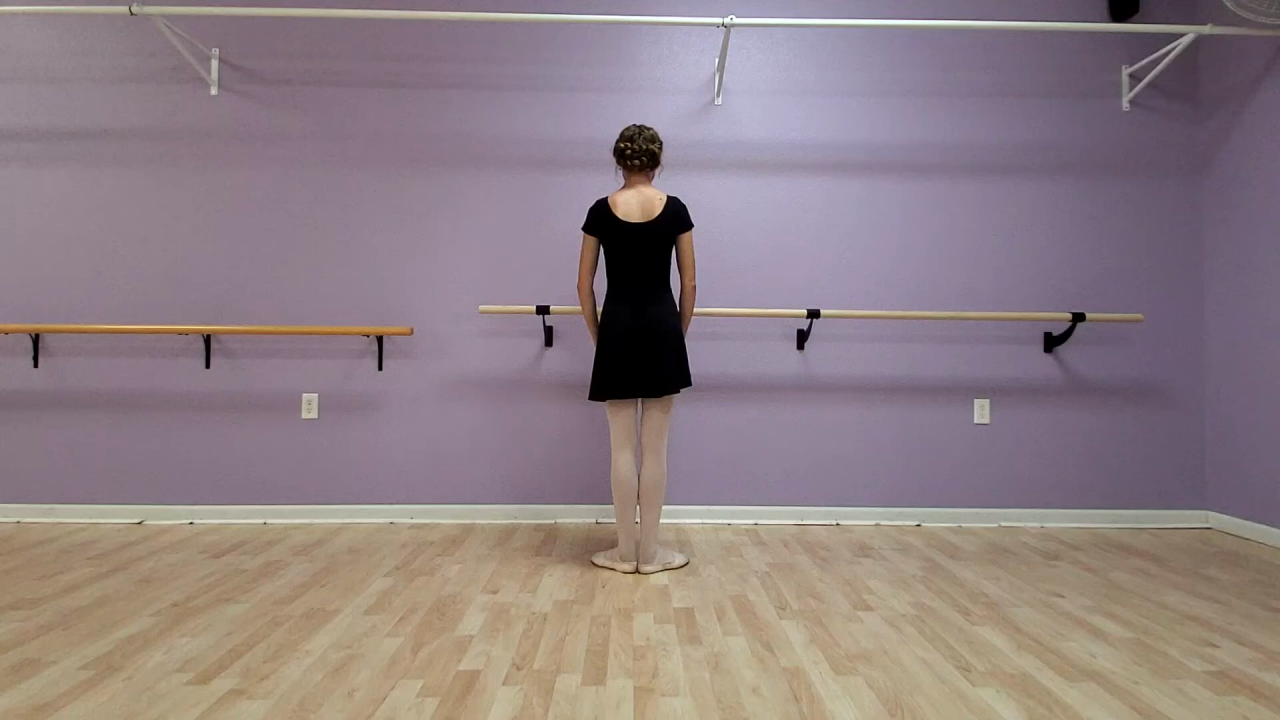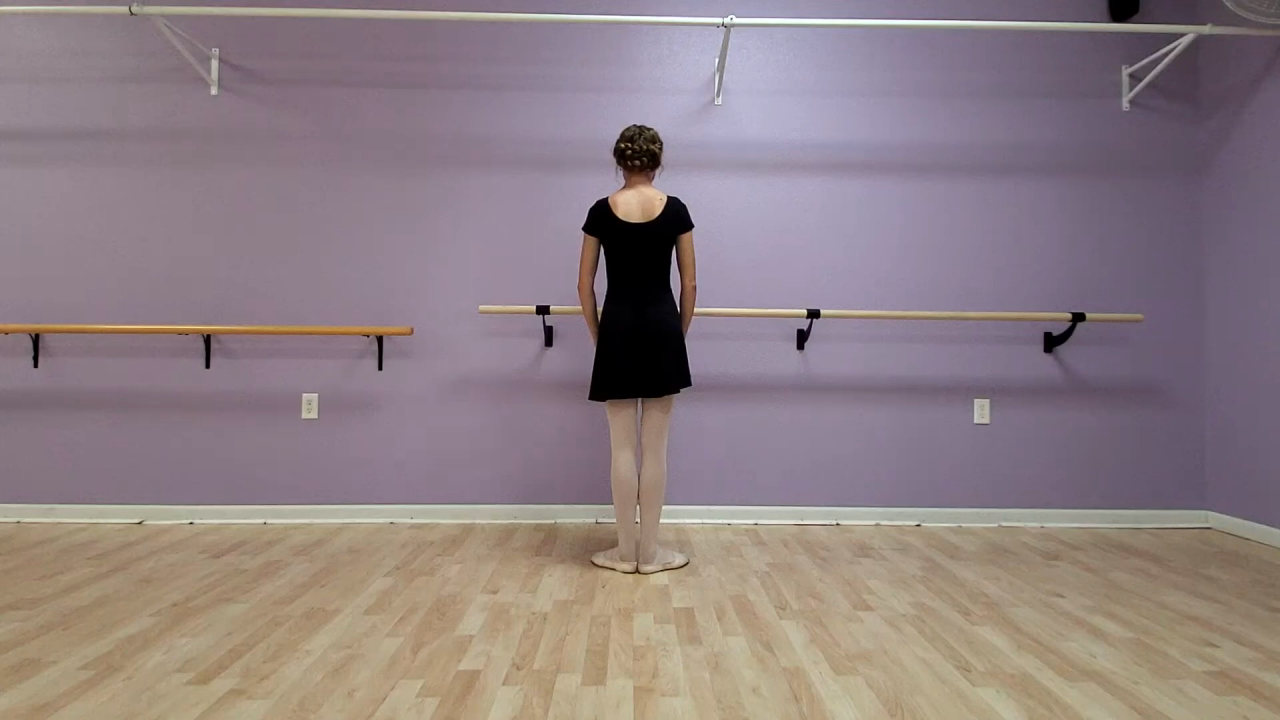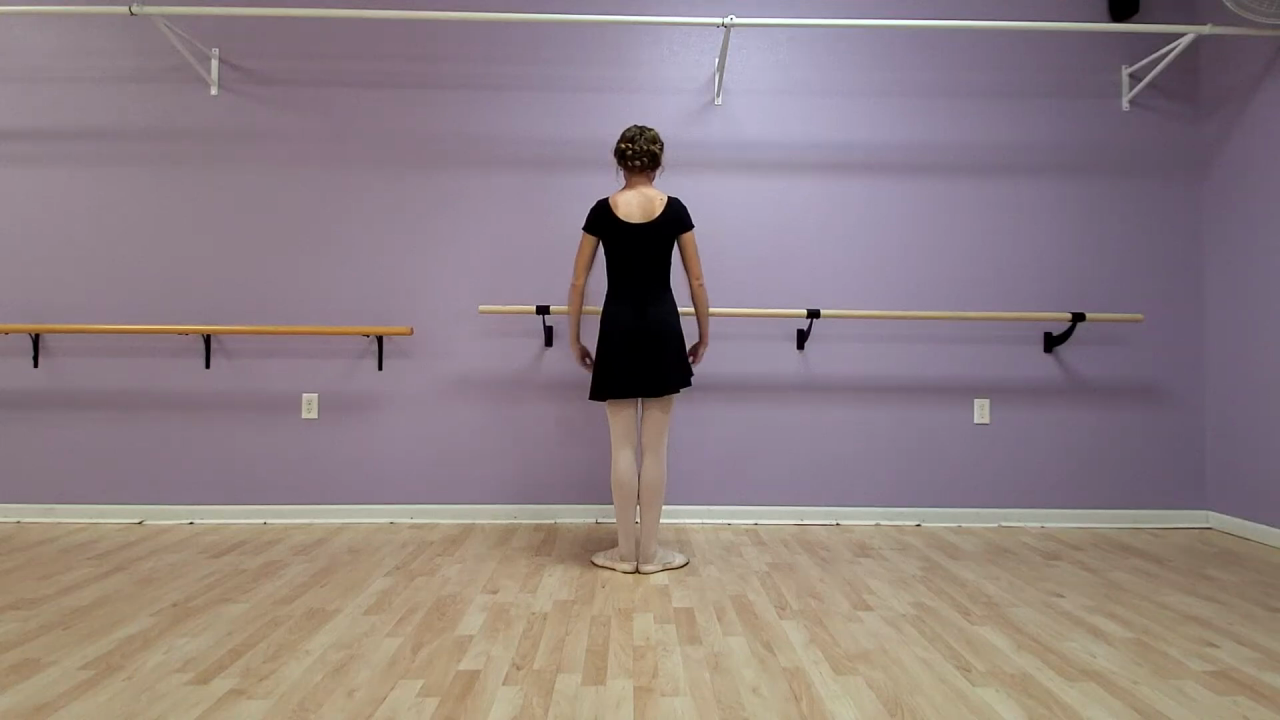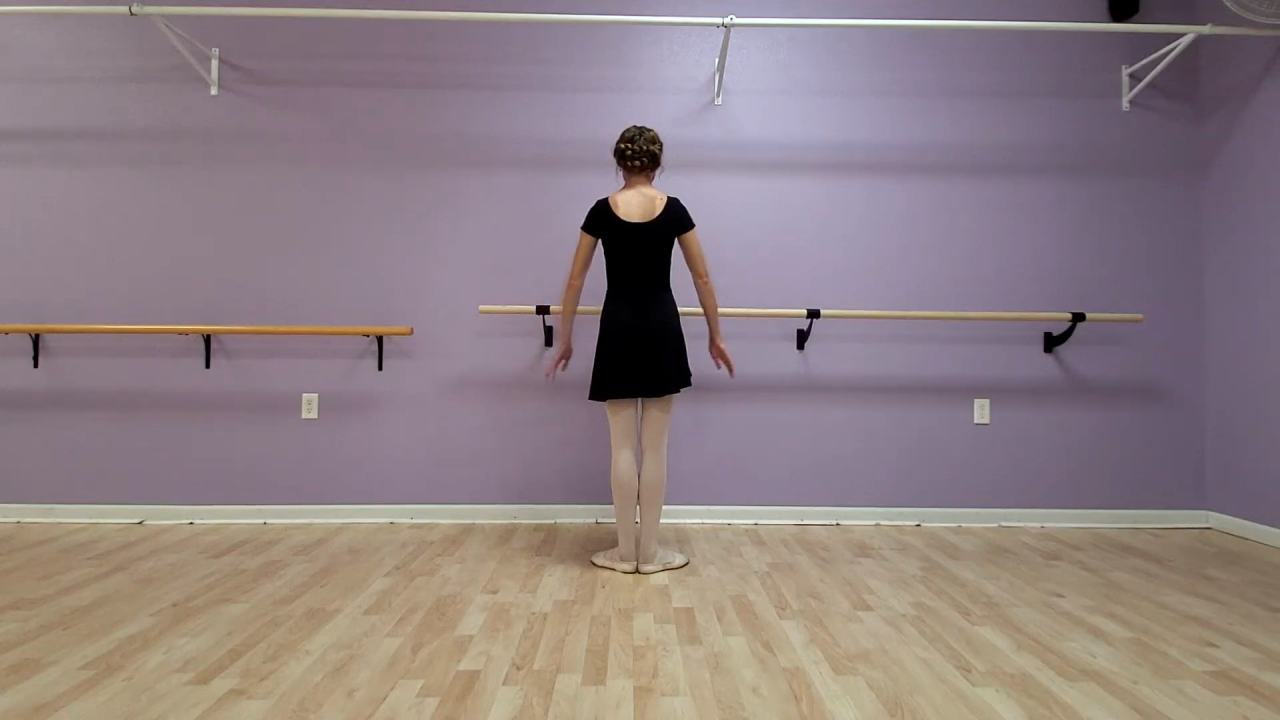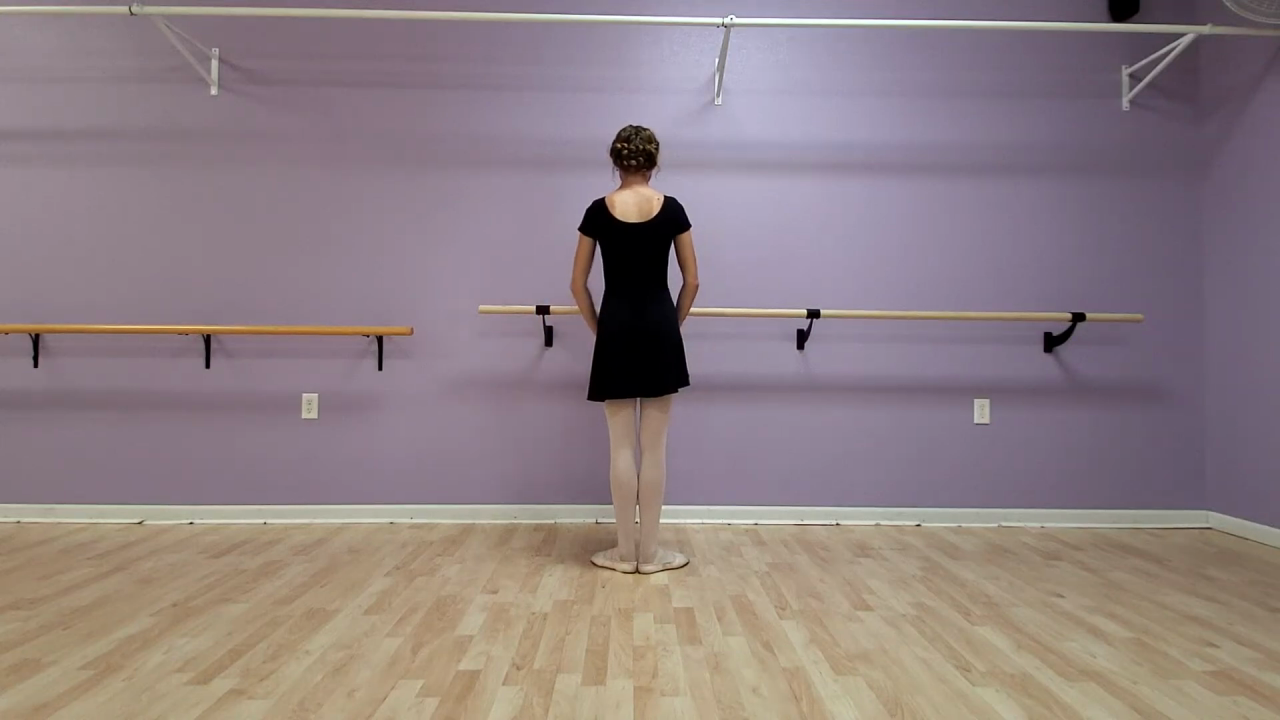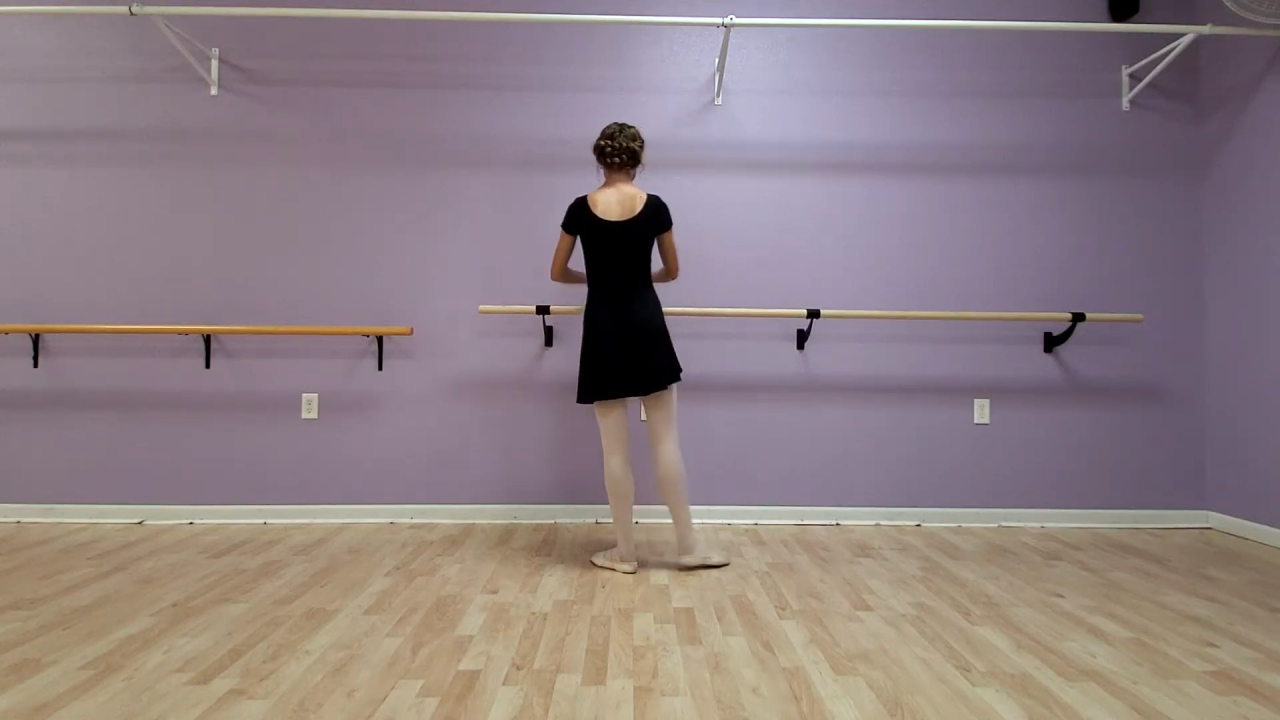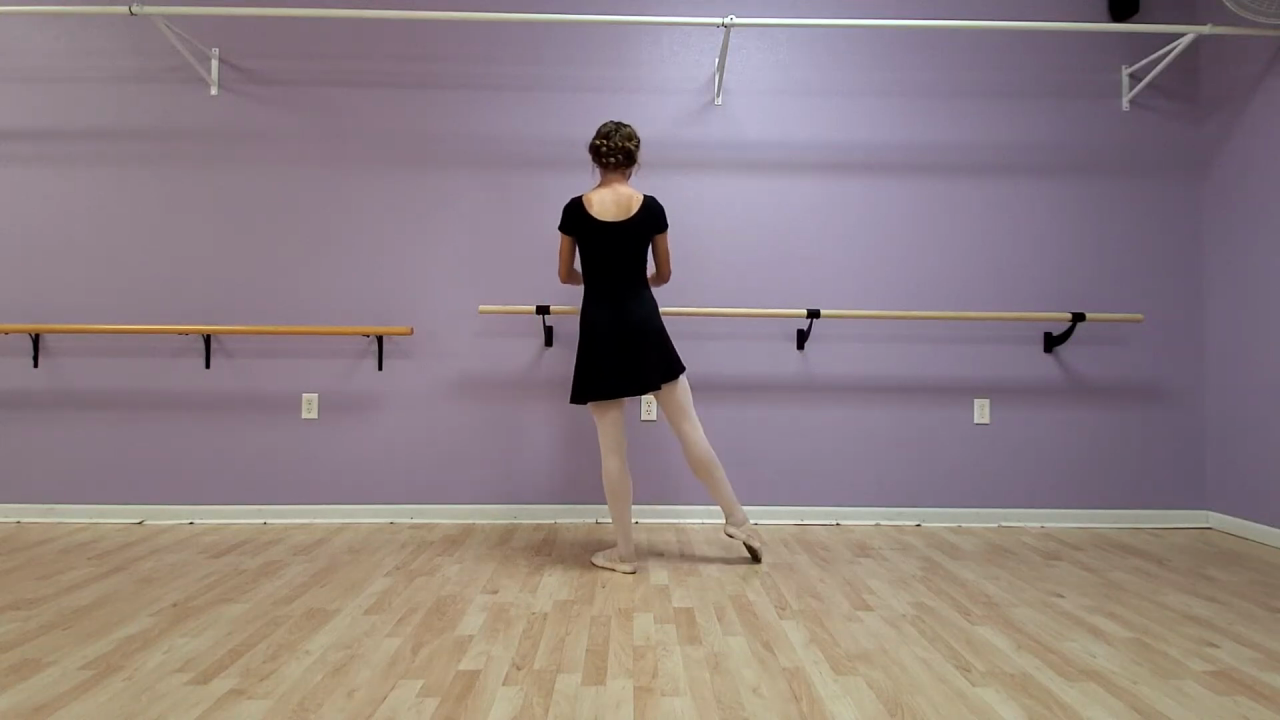
dt=0.7s
person 1, frame 1
left shoulder: (601, 210)
right shoulder: (674, 209)
left elbow: (584, 285)
right elbow: (688, 284)
left wrist: (597, 335)
right wrist: (679, 333)
left hip: (618, 325)
right hip: (660, 325)
left knee: (623, 447)
right knee: (654, 447)
left ankle: (625, 551)
right ankle: (649, 551)
person 1, frame 2
left shoulder: (601, 211)
right shoulder: (675, 210)
left elbow: (585, 286)
right elbow: (689, 285)
left wrist: (598, 336)
right wrist: (679, 334)
left hip: (618, 327)
right hip: (661, 326)
left knee: (623, 446)
right knee: (655, 447)
left ankle: (625, 551)
right ankle: (650, 551)
person 1, frame 3
left shoulder: (602, 211)
right shoulder: (674, 209)
left elbow: (578, 283)
right elbow: (697, 281)
left wrist: (574, 338)
right wrist: (703, 335)
left hip: (618, 328)
right hip: (661, 328)
left knee: (623, 446)
right knee: (654, 447)
left ankle: (624, 551)
right ankle: (649, 551)
person 1, frame 4
left shoulder: (602, 211)
right shoulder: (674, 209)
left elbow: (576, 281)
right elbow: (702, 278)
left wrist: (565, 339)
right wrist: (715, 336)
left hip: (618, 329)
right hip: (661, 328)
left knee: (622, 446)
right knee: (654, 447)
left ankle: (624, 551)
right ankle: (648, 552)
person 1, frame 5
left shoulder: (598, 210)
right shoulder: (671, 209)
left elbow: (578, 283)
right elbow: (692, 281)
left wrist: (599, 330)
right wrist: (671, 326)
left hip: (617, 328)
right hip: (659, 328)
left knee: (622, 445)
right knee: (654, 446)
left ankle: (625, 551)
right ankle: (650, 551)
person 1, frame 6
left shoulder: (581, 209)
right shoulder: (655, 207)
left elbow: (557, 273)
right elbow: (671, 272)
left hip: (603, 329)
right hip: (646, 326)
left knee: (614, 447)
right knee: (665, 440)
left ankle: (624, 551)
right ankle: (688, 545)
person 1, frame 7
left shoulder: (576, 209)
right shoulder: (651, 208)
left elbow: (566, 275)
right elbow: (663, 275)
left hip: (600, 330)
right hip: (643, 326)
left knee: (612, 447)
right knee: (689, 427)
left ankle: (623, 552)
right ankle: (737, 520)
